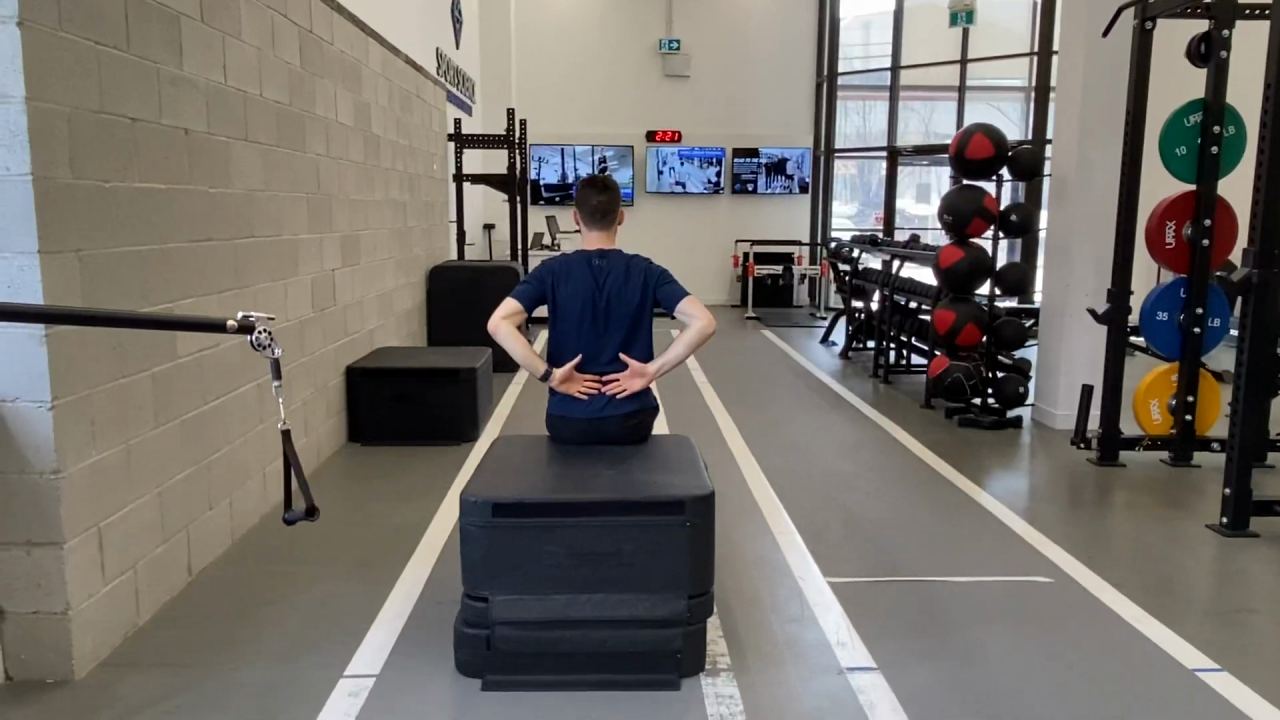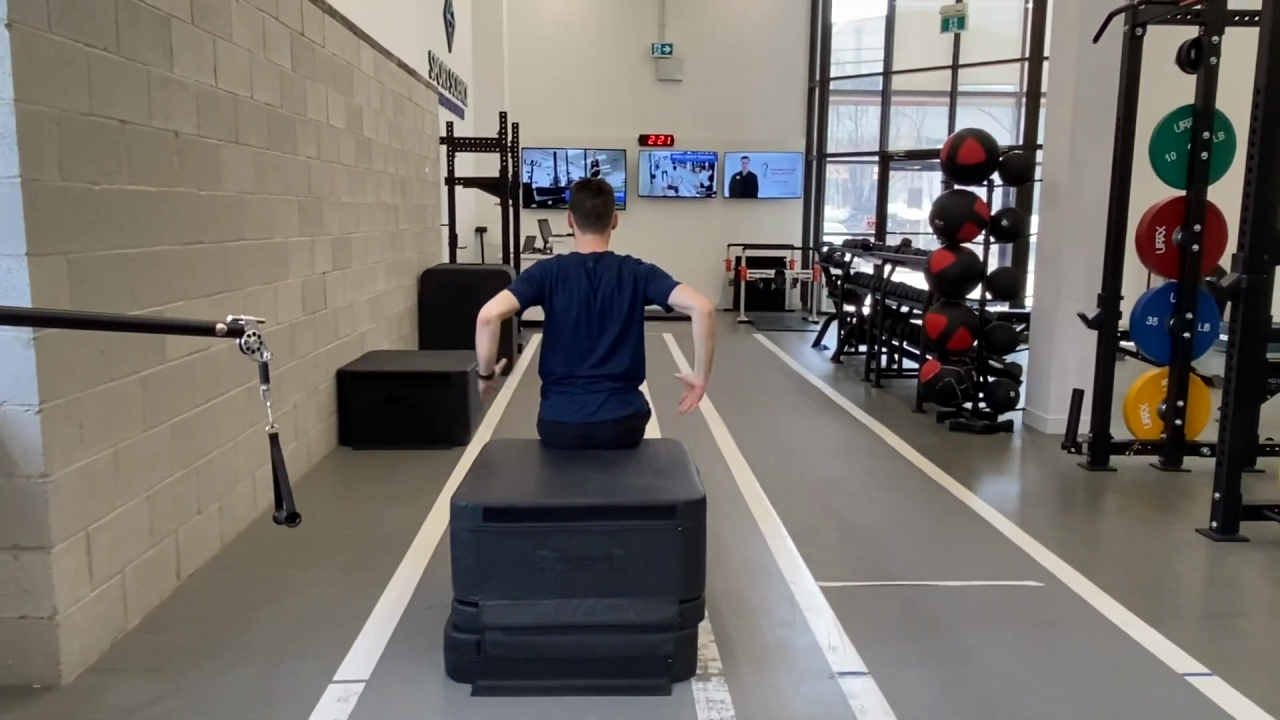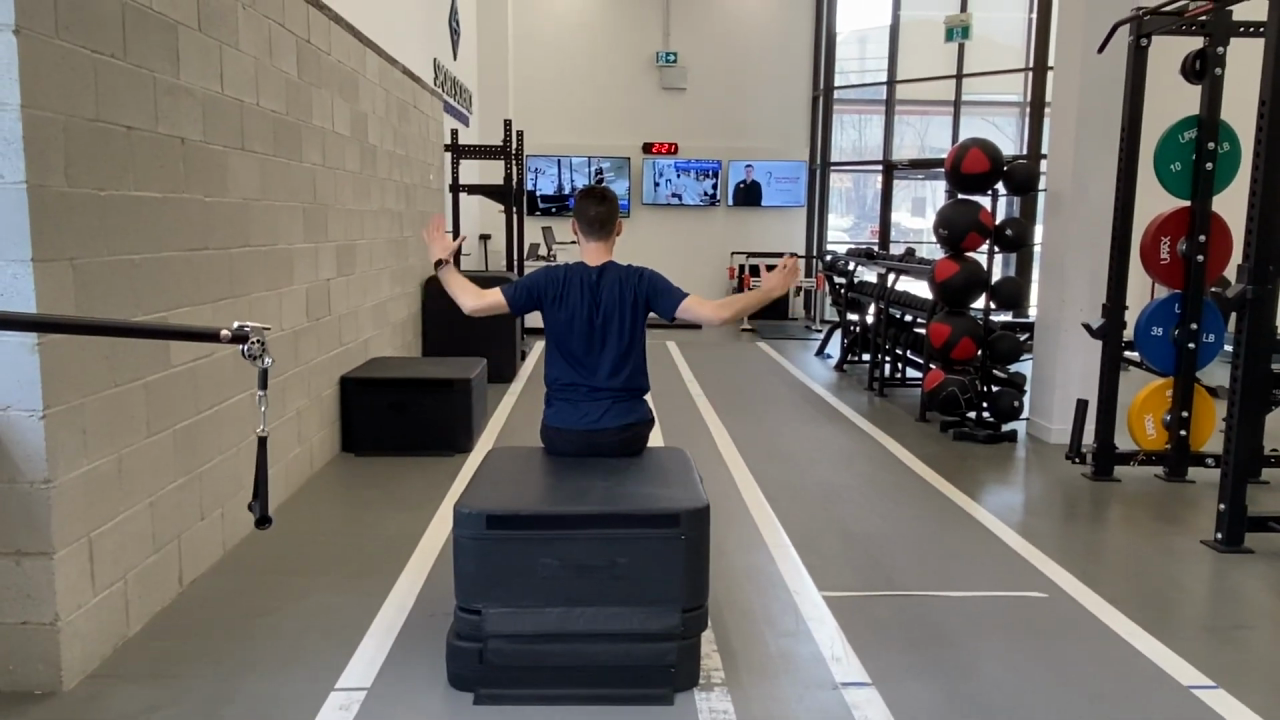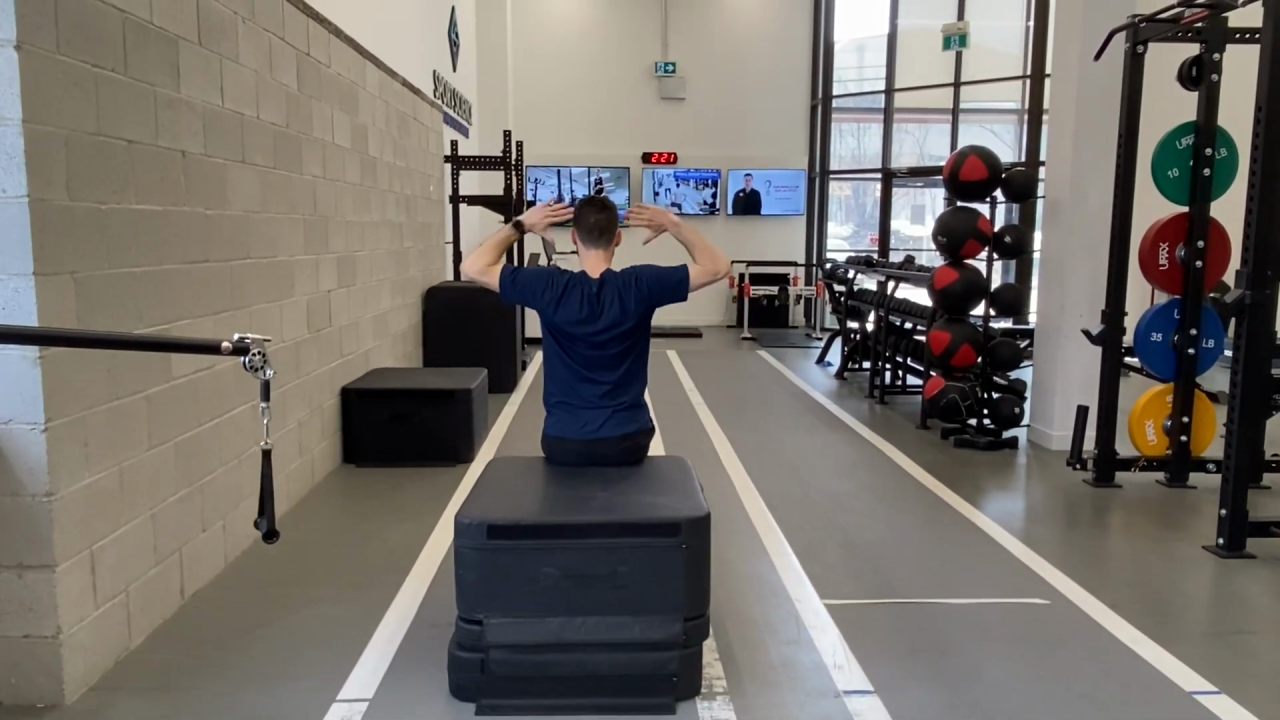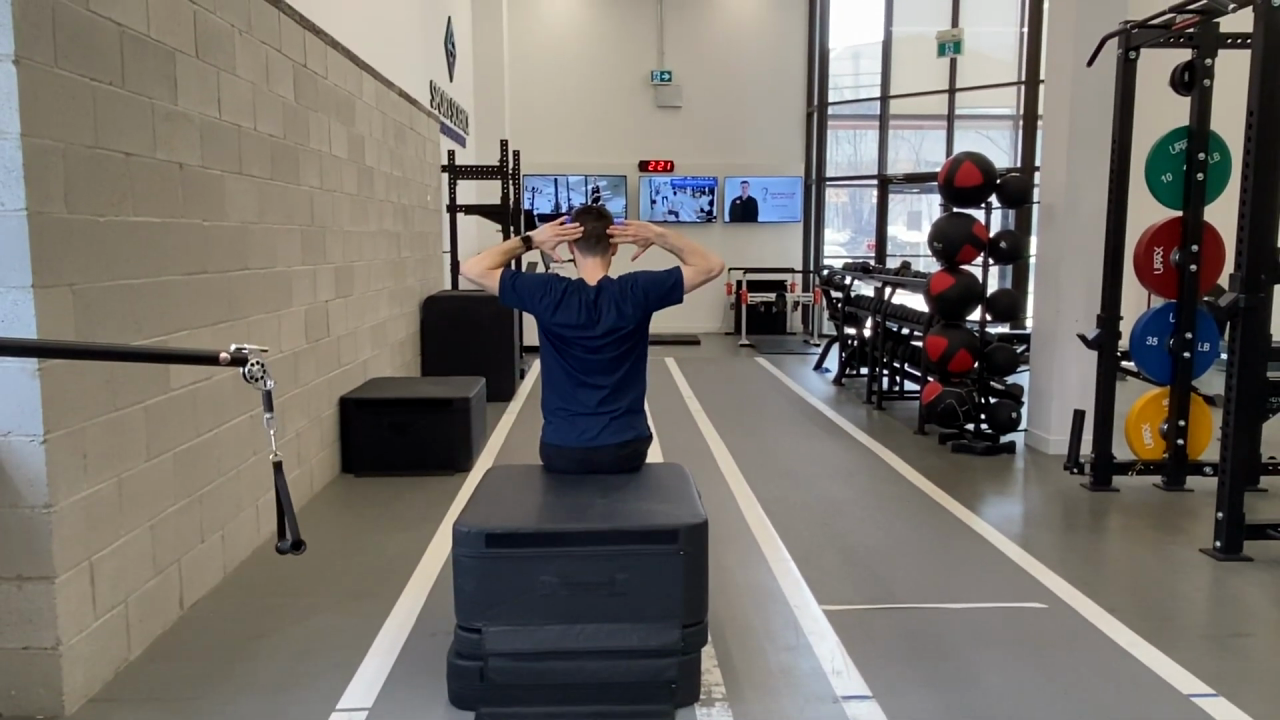
dt=1s
person 1, frame 1
left shoulder: (552, 272)
right shoulder: (646, 273)
left elbow: (499, 324)
right elbow: (703, 323)
left wrist: (549, 375)
right wrist: (651, 370)
left hip: (567, 421)
right hip: (631, 420)
person 1, frame 2
left shoulder: (547, 273)
right shoulder: (639, 274)
left elbow: (488, 315)
right elbow: (701, 308)
left wrist: (485, 373)
right wrist: (700, 375)
left hip: (559, 422)
right hip: (623, 421)
person 1, frame 3
left shoulder: (549, 282)
right shoulder: (641, 282)
left elbow: (472, 303)
right elbow: (716, 314)
left wrist: (442, 262)
right wrist: (768, 290)
left hip: (562, 432)
right hip: (626, 432)
person 1, frame 4
left shoulder: (549, 287)
right shoulder: (641, 285)
left elbow: (473, 267)
right elbow: (717, 267)
left wrist: (520, 225)
right wrist: (673, 225)
left hip: (563, 443)
right hip: (627, 441)
person 1, frame 5
left shoulder: (547, 294)
right shoulder: (638, 292)
left elbow: (473, 269)
right elbow: (711, 266)
left wrist: (529, 241)
right wrist: (659, 236)
left hip: (561, 451)
right hip: (625, 449)
